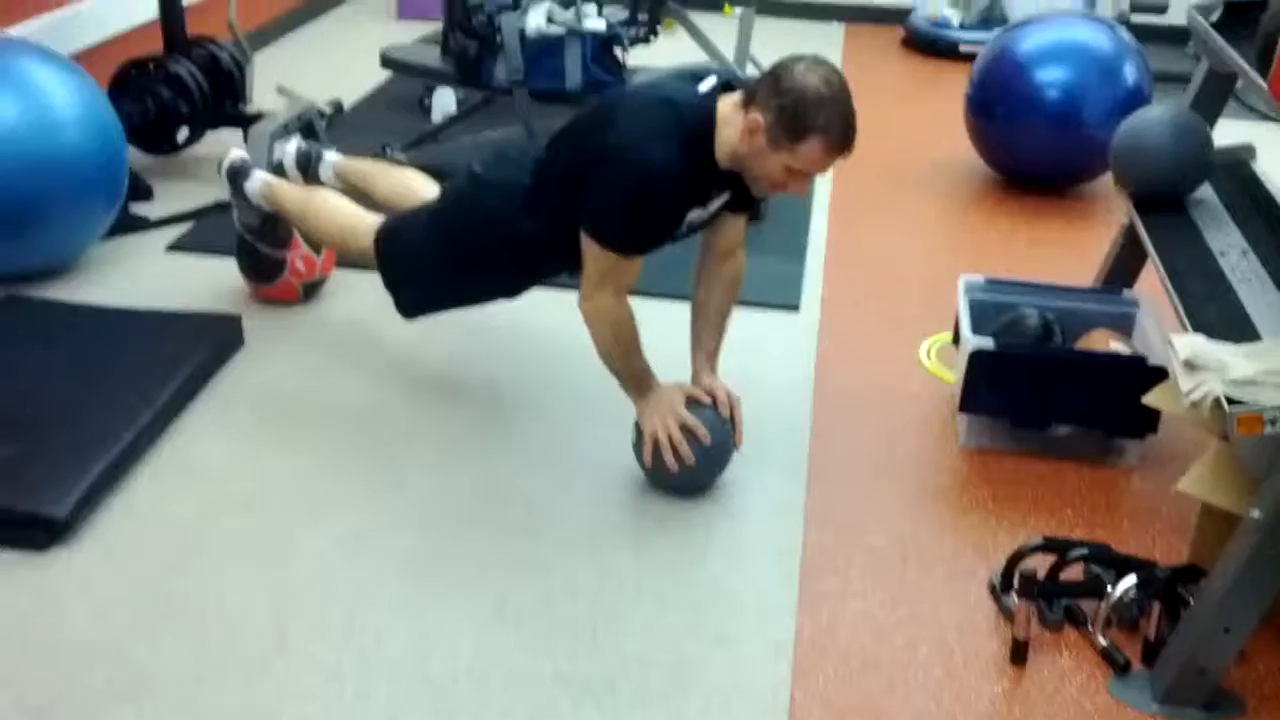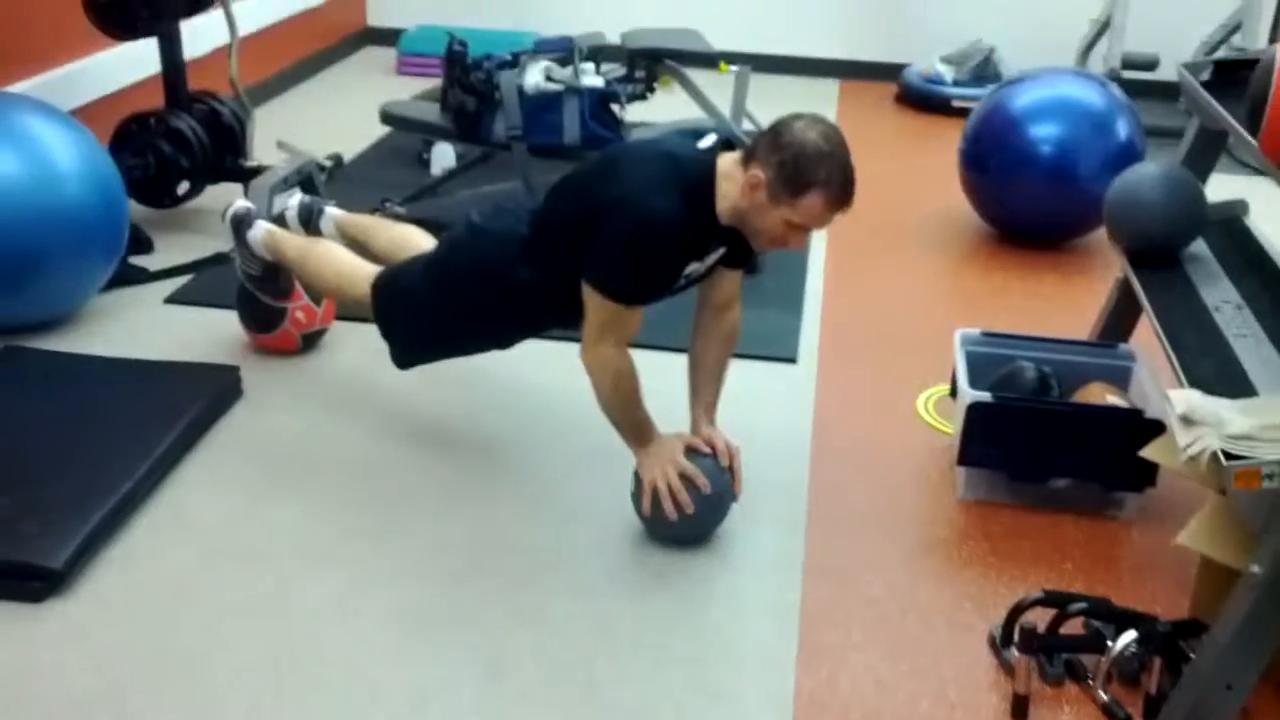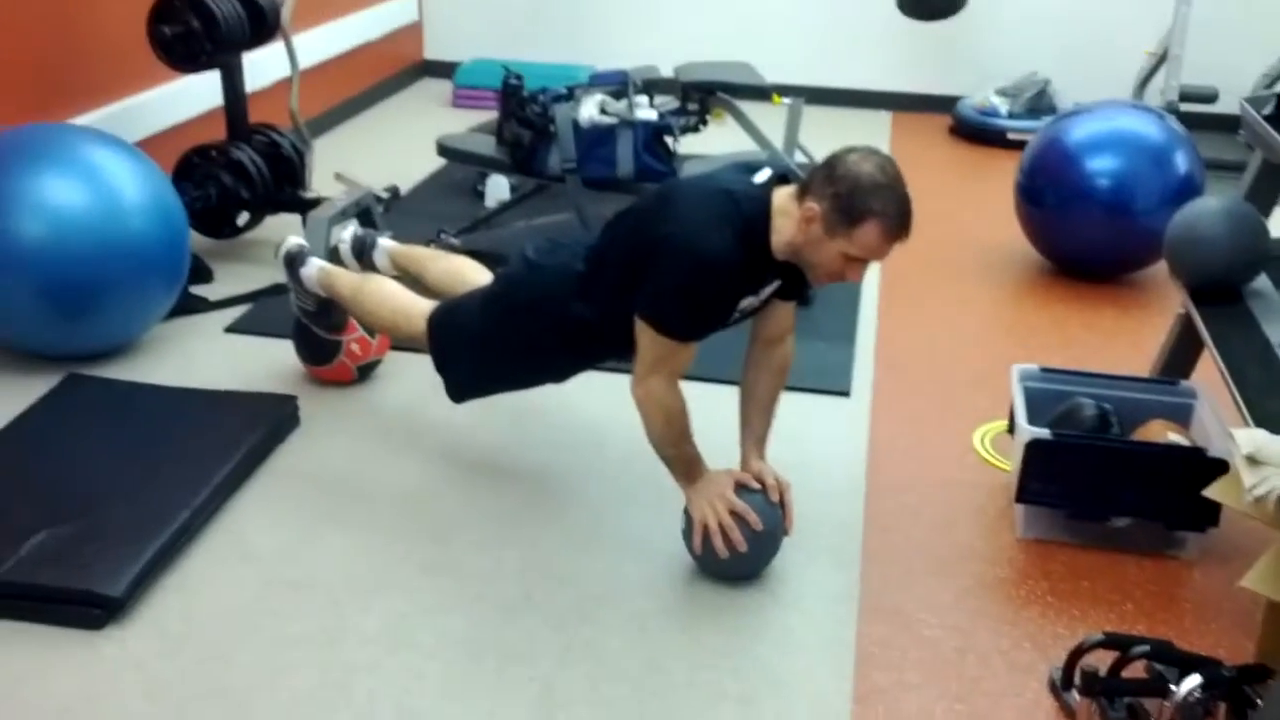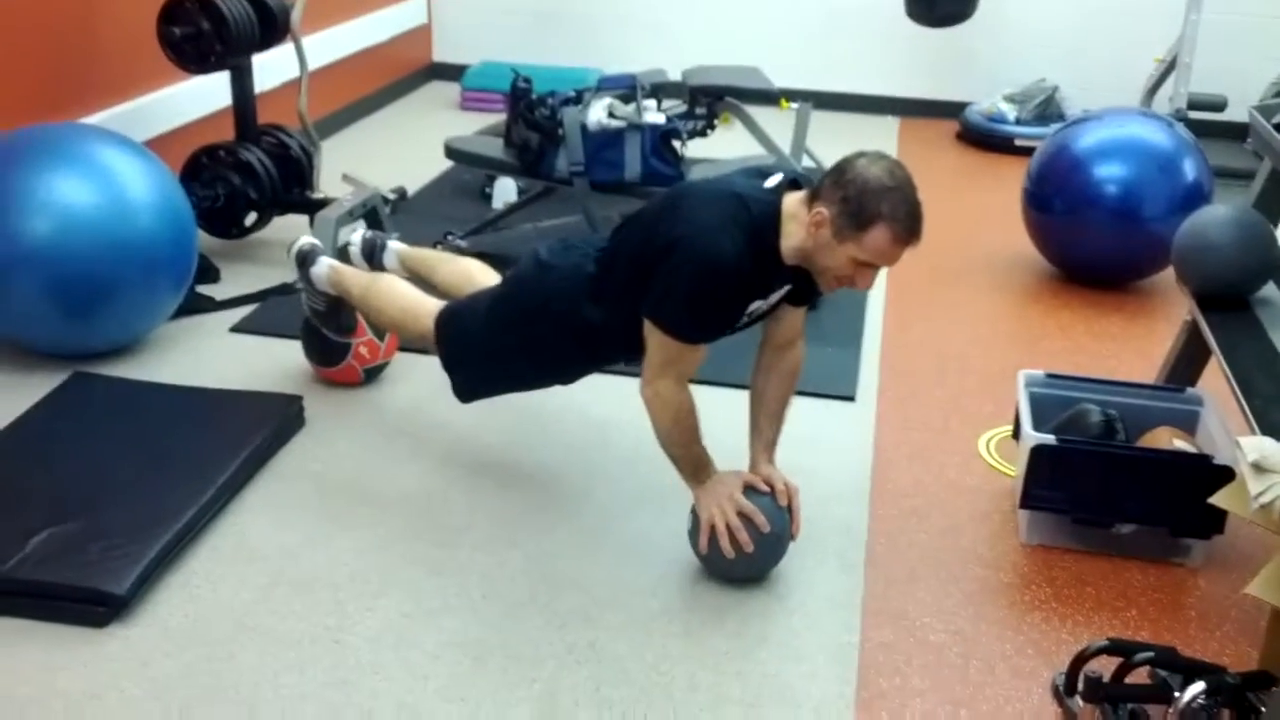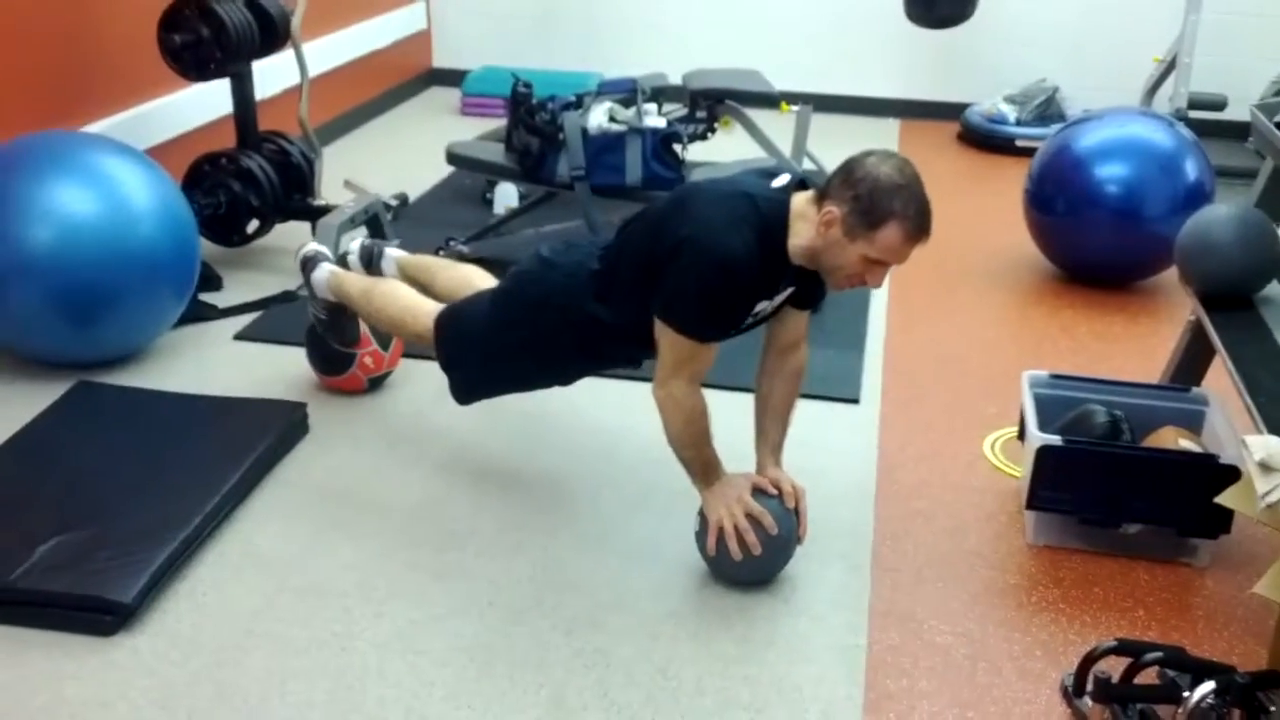
dt=0.4s
person 1, frame 1
left shoulder: (745, 130)
right shoulder: (649, 157)
left elbow: (724, 256)
right elbow: (601, 297)
left wrist: (706, 369)
right wrist: (647, 396)
left hip: (554, 203)
right hip: (502, 225)
left knee: (429, 205)
right knee: (380, 240)
left ankle: (320, 162)
right ankle: (259, 185)
person 1, frame 2
left shoulder: (742, 190)
right shoulder: (651, 210)
left elbow: (720, 311)
right elbow: (603, 347)
left wrist: (704, 422)
right wrist: (647, 446)
left hip: (549, 258)
right hip: (498, 276)
left knee: (425, 258)
right knee: (379, 289)
left ankle: (319, 218)
right ankle: (260, 235)
person 1, frame 3
left shoulder: (796, 220)
right shoulder: (705, 246)
left elbow: (773, 343)
right elbow: (653, 381)
left wrist: (754, 455)
right wrist: (696, 482)
left hip: (601, 290)
right hip: (552, 308)
left knee: (478, 289)
right knee: (432, 325)
left ankle: (374, 248)
right ankle: (315, 271)
person 1, frame 4
left shoulder: (806, 226)
right shoulder: (714, 249)
left elbow: (783, 348)
right elbow: (662, 384)
left wrist: (763, 460)
right wrist: (705, 483)
left hip: (609, 292)
right hip: (562, 310)
left knee: (486, 292)
right knee: (442, 325)
left ankle: (383, 251)
right ankle: (325, 271)
person 1, frame 5
left shoulder: (811, 229)
right shoulder: (723, 248)
left elbow: (786, 352)
right elbow: (675, 384)
left wrist: (770, 462)
right wrist: (713, 486)
left hip: (610, 295)
right hip: (562, 309)
left knee: (485, 298)
right knee: (444, 326)
left ankle: (384, 259)
right ankle: (330, 277)
